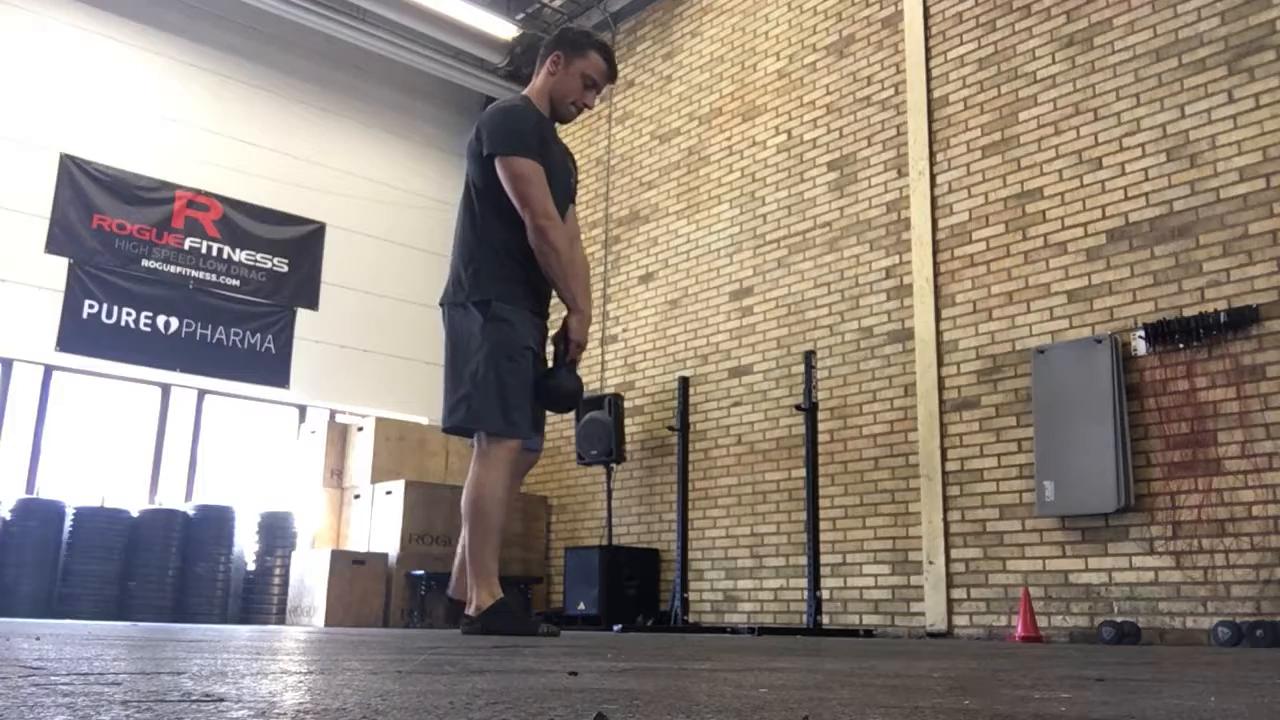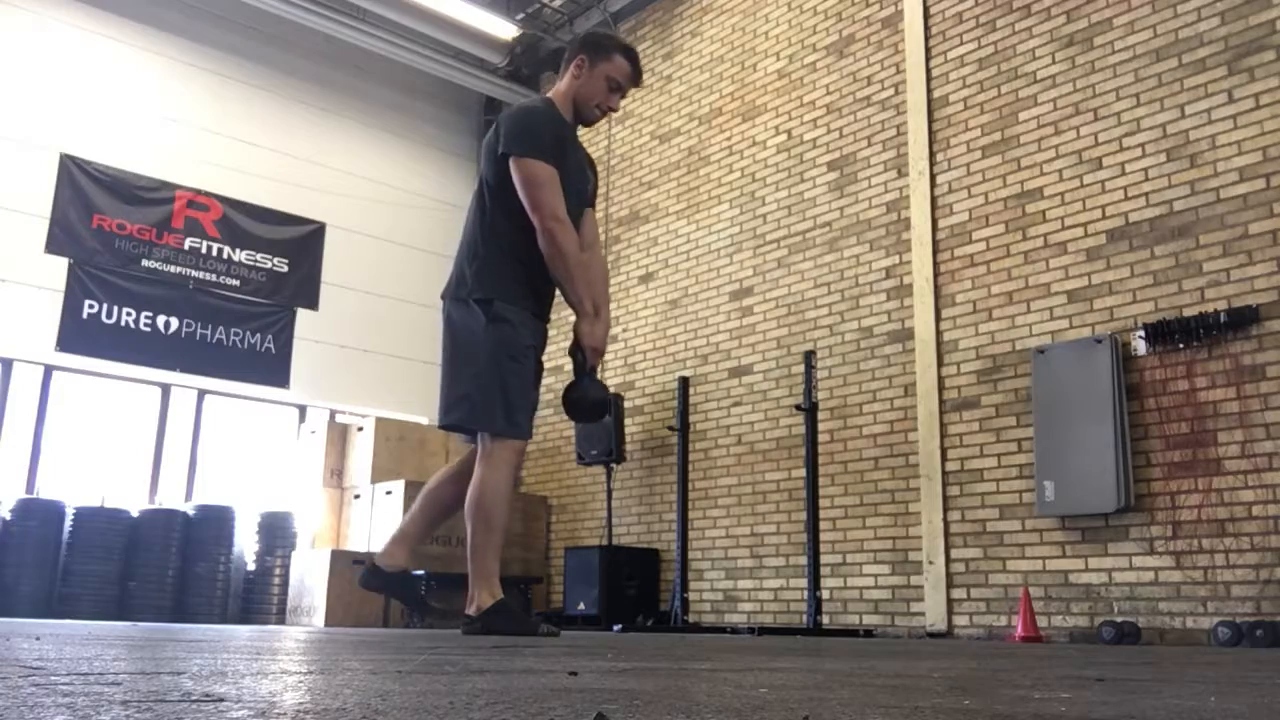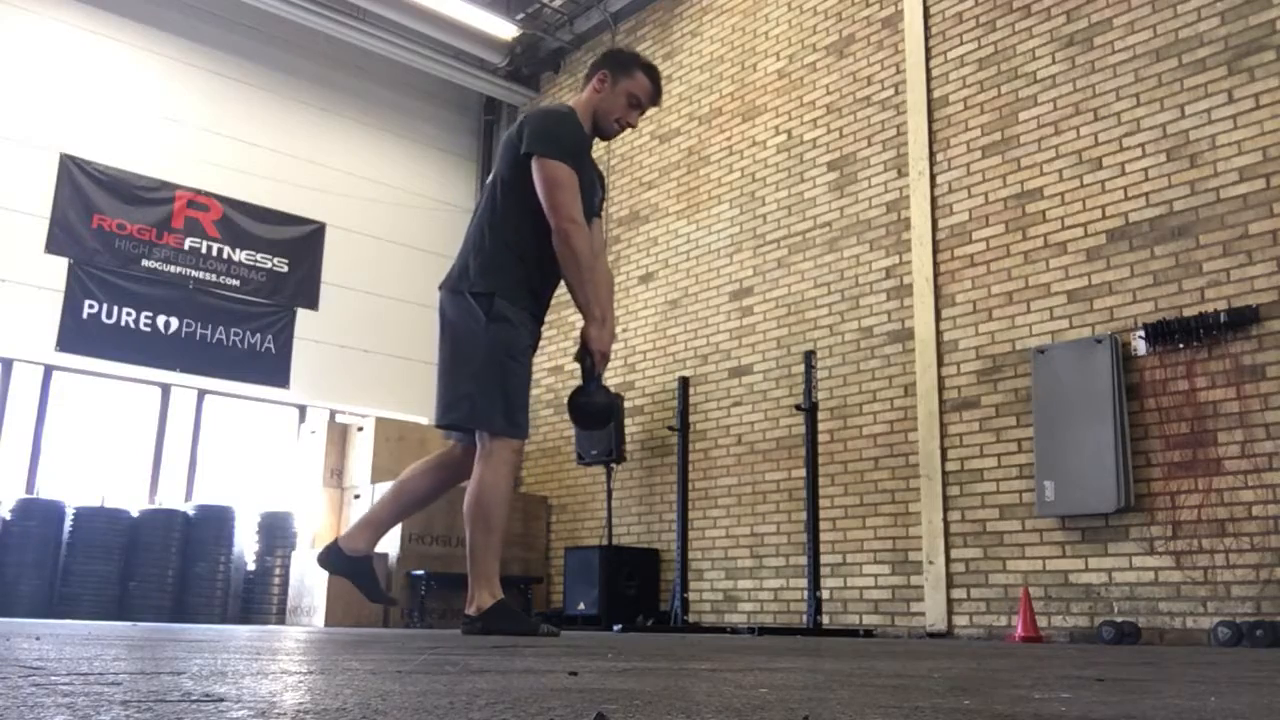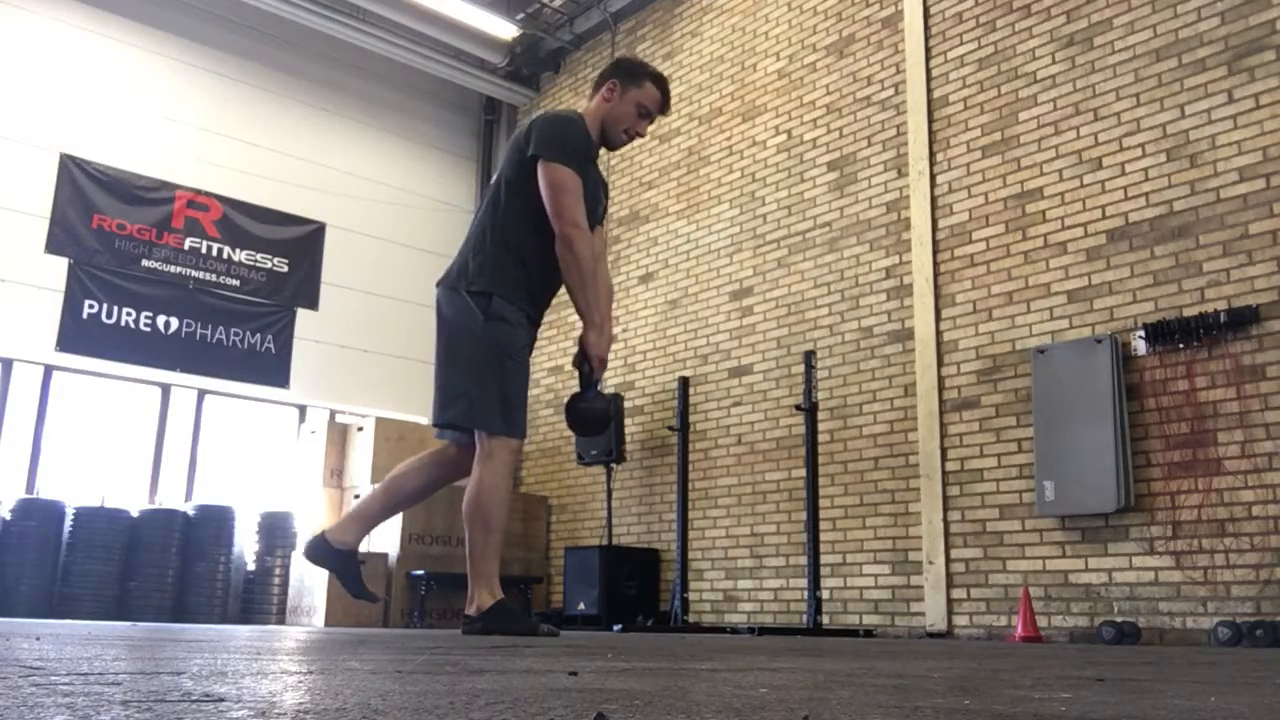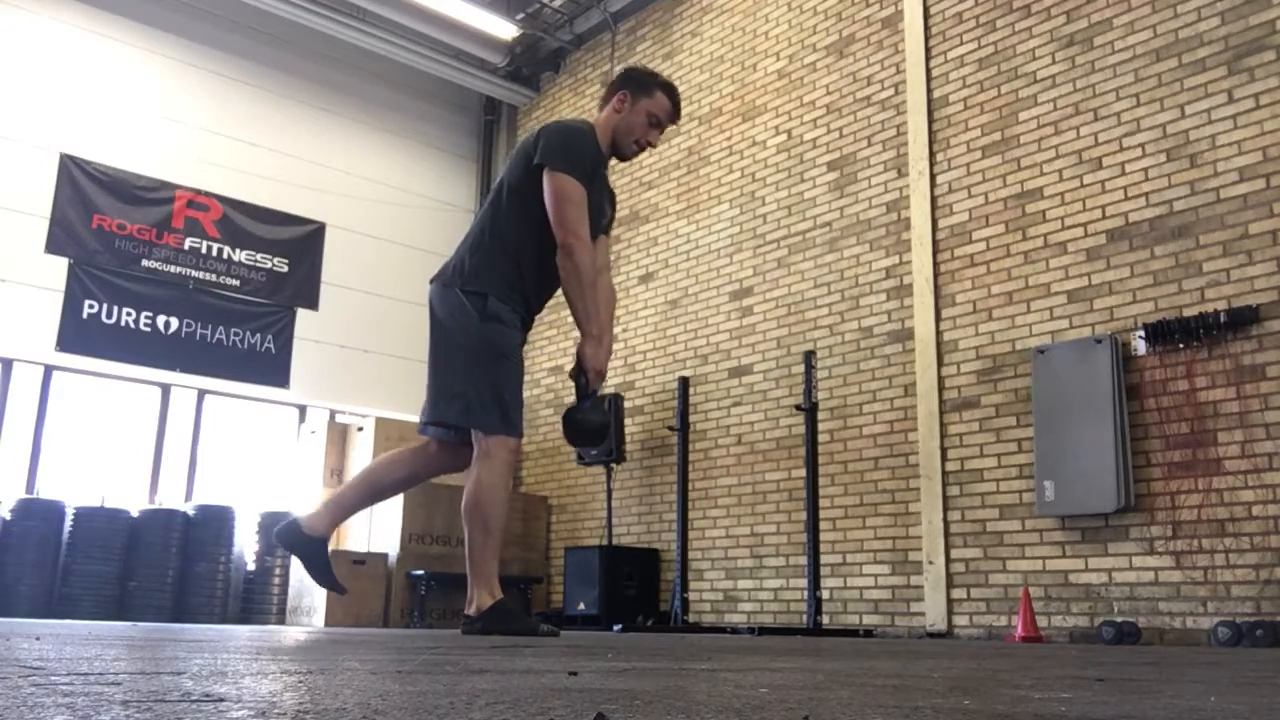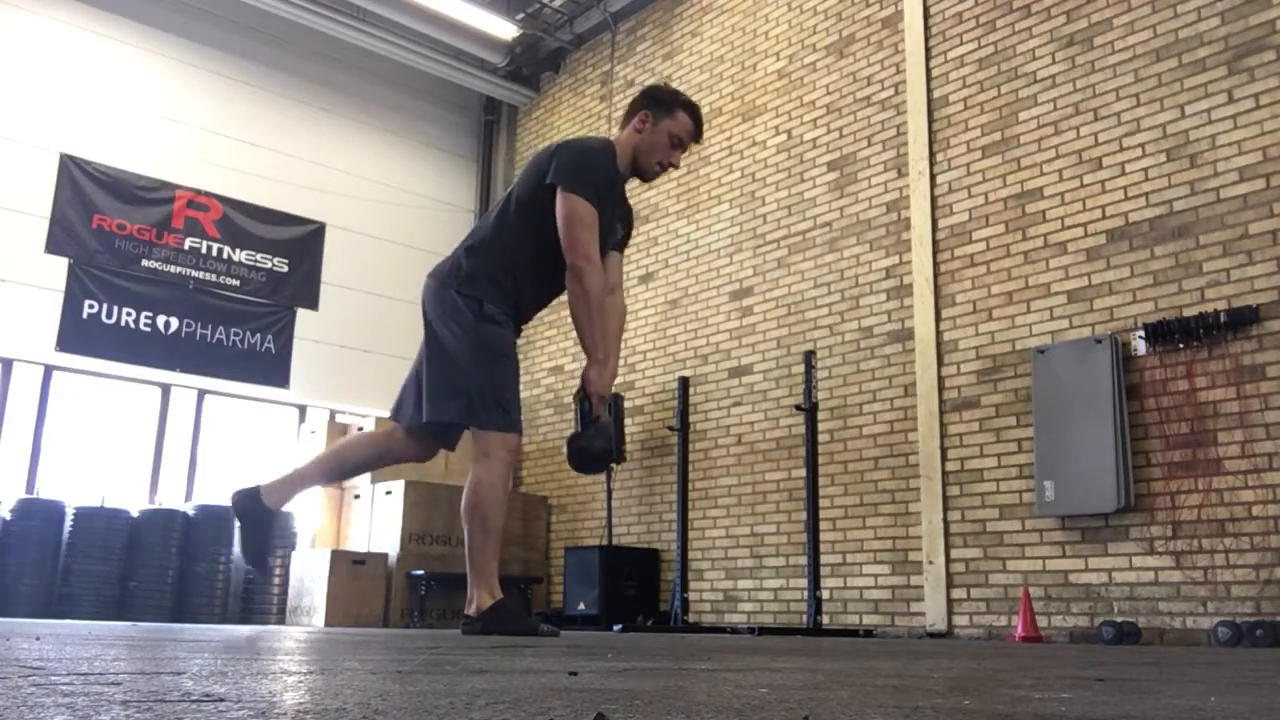
dt=0.4s
person 1, frame 1
left shoulder: (557, 152)
right shoulder: (510, 120)
left elbow: (570, 240)
right elbow: (540, 225)
left wrist: (579, 312)
right wrist: (577, 311)
left hip: (517, 312)
right hip: (492, 305)
left knee: (517, 450)
right knee: (501, 445)
left ankle: (463, 591)
right ankle: (484, 601)
person 1, frame 2
left shoulder: (580, 160)
right shoulder: (530, 123)
left elbow: (589, 249)
right elbow: (550, 228)
left wrist: (602, 321)
right wrist: (584, 316)
left hip: (518, 313)
right hip: (492, 303)
left knee: (491, 449)
right knee: (503, 446)
left ankle: (393, 559)
right ankle: (484, 602)
person 1, frame 3
left shoulder: (590, 172)
right shoulder: (551, 126)
left elbow: (595, 258)
right elbow: (565, 231)
left wrist: (606, 327)
right wrist: (592, 321)
left hip: (507, 309)
right hip: (490, 300)
left knee: (473, 448)
right knee: (501, 445)
left ankle: (353, 544)
right ankle: (485, 602)
person 1, frame 4
left shoulder: (593, 177)
right shoulder: (559, 131)
left elbow: (596, 265)
right elbow: (569, 235)
left wrist: (604, 334)
right wrist: (592, 328)
left hip: (500, 309)
right hip: (486, 299)
left knee: (469, 448)
right knee: (499, 445)
left ankle: (340, 537)
right ankle: (484, 603)
person 1, frame 5
left shoulder: (602, 189)
right shoulder: (568, 140)
left elbow: (599, 275)
right elbow: (570, 246)
left wrist: (603, 346)
right wrist: (590, 339)
left hip: (489, 308)
right hip: (478, 298)
left knee: (452, 446)
right knee: (497, 444)
left ankle: (314, 525)
right ankle: (484, 603)
person 1, frame 6
left shoulder: (618, 209)
right shoulder: (584, 159)
left elbow: (610, 294)
right elbow: (580, 268)
left wrist: (608, 370)
right wrist: (596, 364)
left hip: (476, 307)
right hip: (470, 296)
left knee: (417, 439)
right knee: (499, 443)
left ankle: (268, 498)
right ankle: (484, 604)
